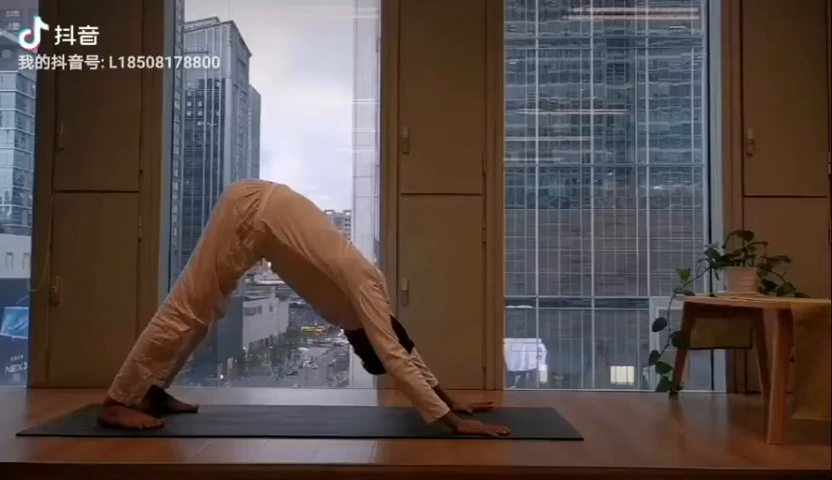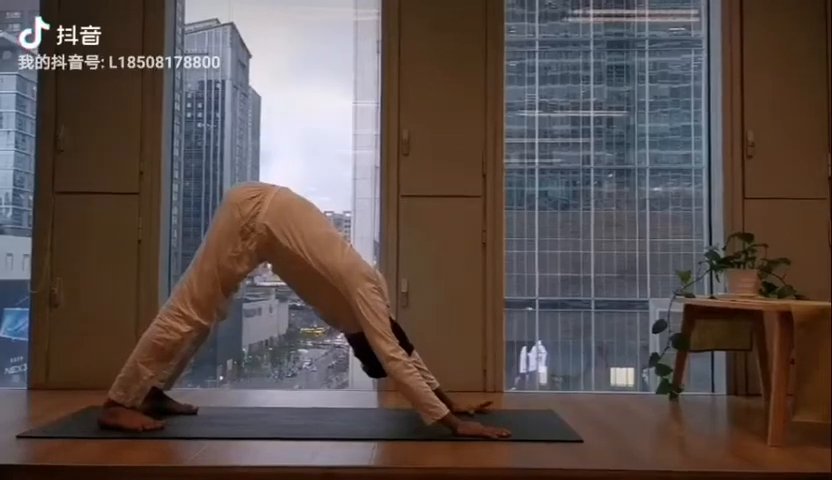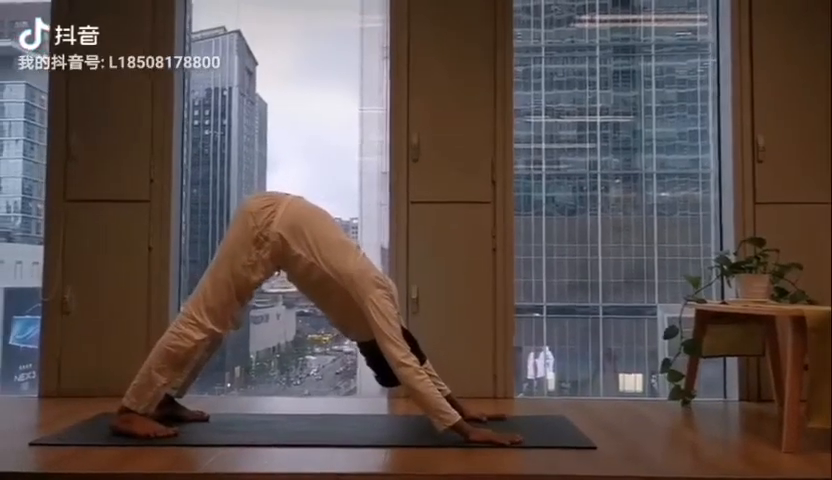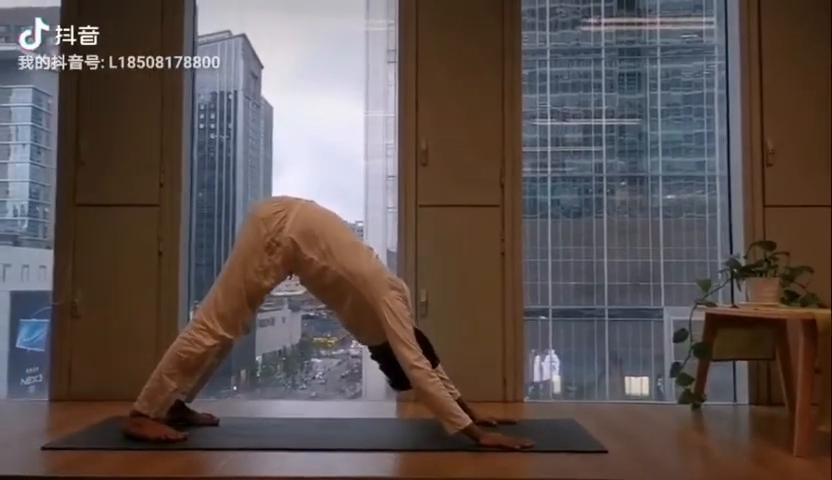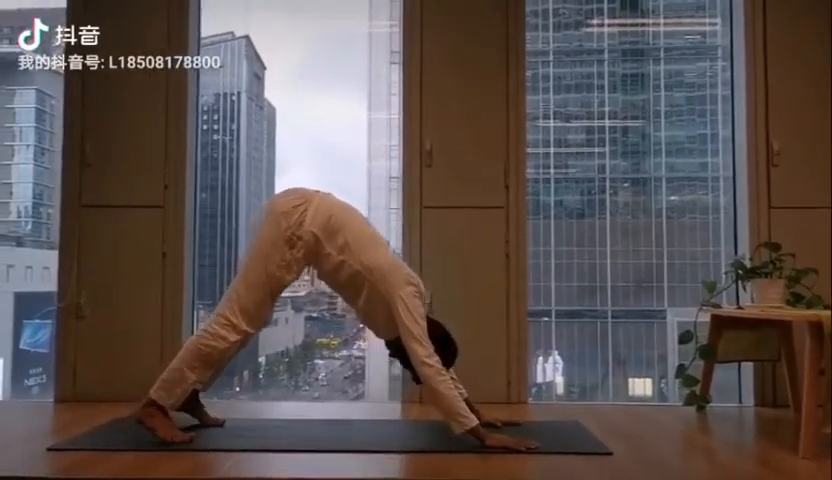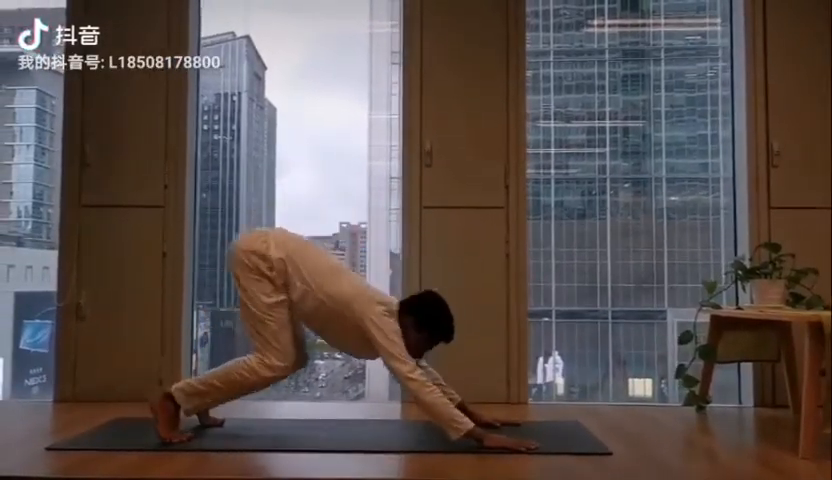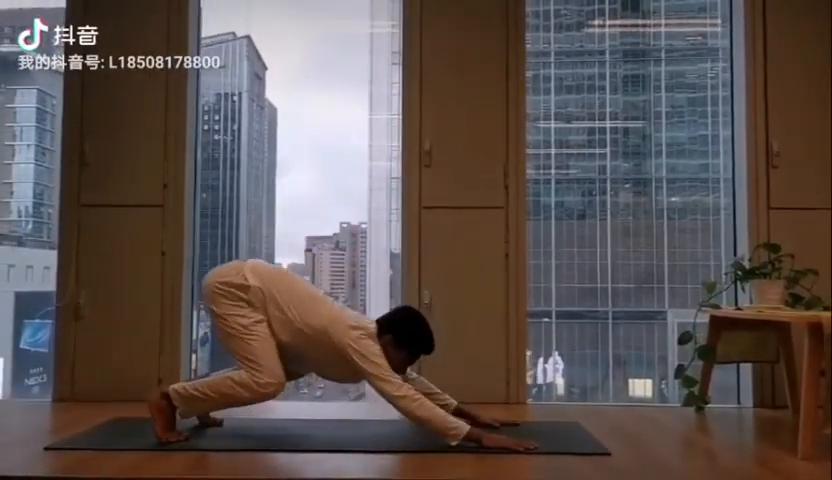
dt=0.7s
person 1, frame 1
left shoulder: (368, 291)
right shoulder: (363, 288)
left elbow: (405, 351)
right elbow: (395, 357)
left wrist: (451, 402)
right wrist: (453, 421)
left hip: (259, 211)
right hip: (249, 211)
left knee: (199, 310)
right knee: (189, 310)
left ankle: (151, 392)
right ankle: (118, 402)
person 1, frame 2
left shoulder: (368, 291)
right shoulder: (362, 291)
left elbow: (404, 353)
right elbow: (395, 360)
left wrist: (450, 404)
right wrist: (453, 423)
left hip: (264, 215)
right hip: (253, 214)
left knee: (201, 312)
right knee: (190, 310)
left ankle: (151, 393)
right ankle: (118, 404)
person 1, frame 3
left shoulder: (378, 300)
right shoulder: (374, 297)
left elbow: (416, 360)
right elbow: (406, 366)
left wrist: (462, 410)
right wrist: (464, 429)
left hip: (277, 223)
right hip: (267, 223)
left knee: (213, 321)
right knee: (204, 319)
left ankle: (163, 400)
right ankle: (132, 410)
person 1, frame 4
left shoulder: (391, 302)
right shoulder: (387, 300)
left elbow: (427, 365)
right elbow: (418, 370)
left wrist: (470, 413)
right wrist: (475, 432)
left hip: (288, 228)
right hip: (278, 229)
left knee: (225, 326)
right knee: (216, 325)
left ankle: (173, 404)
right ankle: (143, 414)
person 1, frame 5
left shoulder: (407, 298)
right shoulder: (405, 297)
left elbow: (435, 364)
right elbow: (429, 368)
left wrist: (475, 413)
right wrist: (481, 434)
left hip: (304, 216)
right hip: (299, 218)
left knee: (244, 319)
right knee: (238, 320)
left ankle: (186, 395)
right ankle: (157, 405)
person 1, frame 6
left shoulder: (386, 316)
right shoulder: (379, 318)
left elbow: (419, 369)
right elbow: (413, 380)
left wrist: (468, 411)
right wrist: (478, 434)
left hip: (272, 256)
right hip: (260, 255)
left knee: (292, 359)
right knee: (276, 363)
left ankle: (197, 400)
right ankle: (172, 400)
person 1, frame 7
left shoulder: (367, 336)
right shoulder: (359, 342)
left elbow: (409, 382)
right elbow: (403, 396)
left wrist: (466, 413)
right wrist: (476, 436)
left hip: (250, 283)
right hip: (233, 285)
left knee: (293, 368)
right knee: (267, 382)
left ankle: (195, 402)
right ankle: (170, 400)
